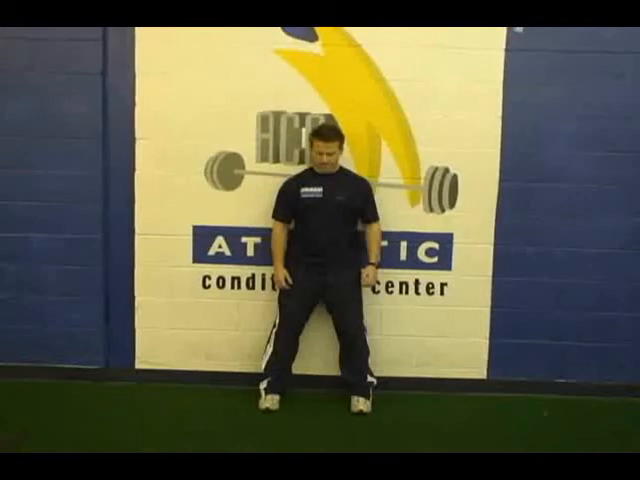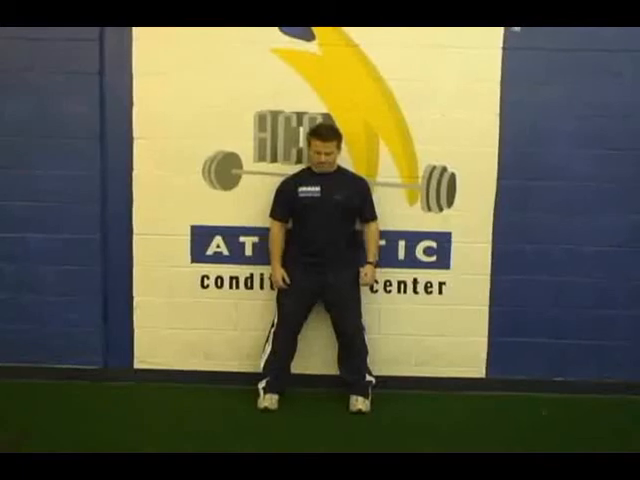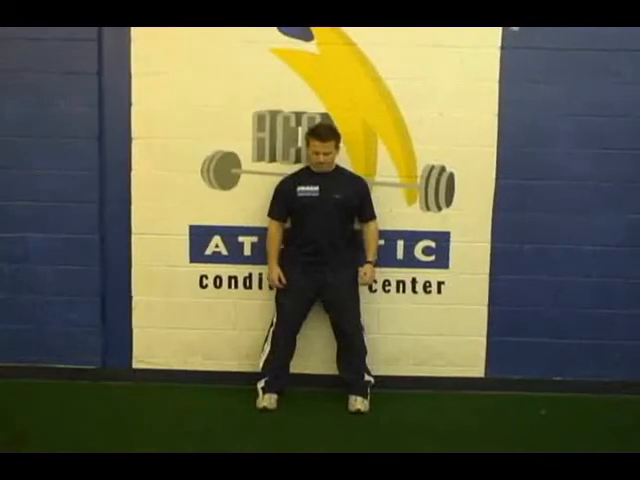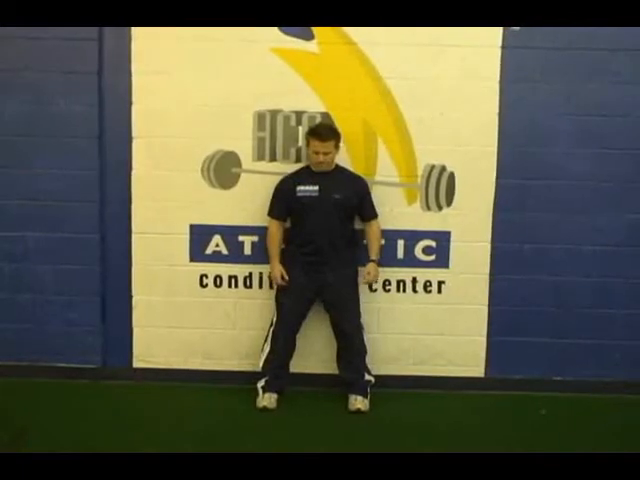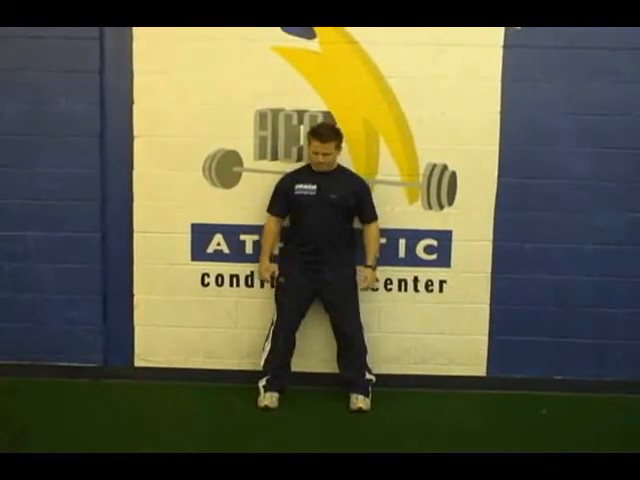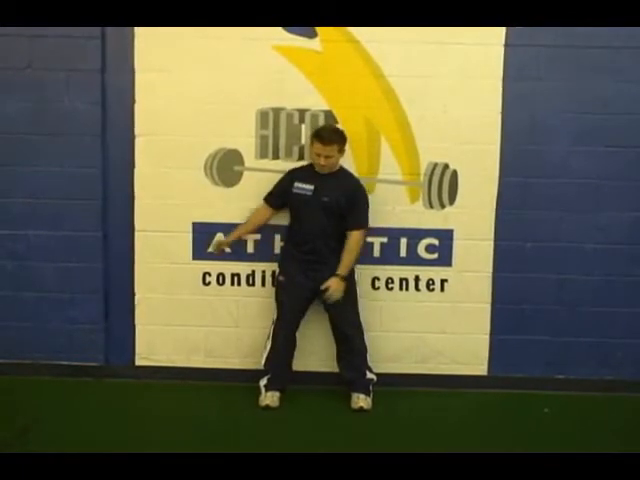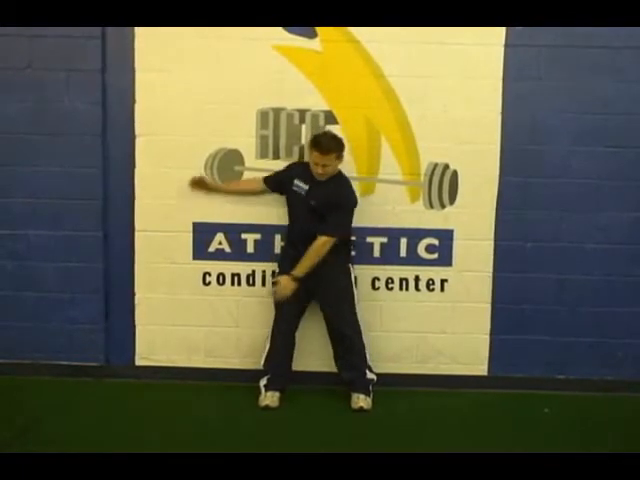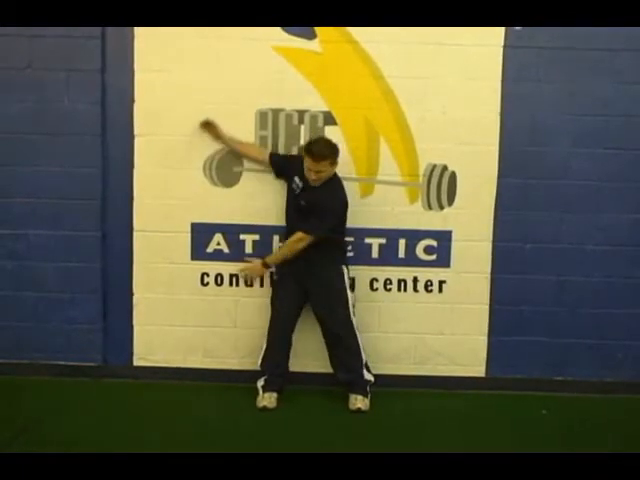
dt=0.3s
person 1, frame 1
left shoulder: (358, 186)
right shoulder: (294, 185)
left elbow: (372, 226)
right elbow: (280, 227)
left wrist: (372, 263)
right wrist: (279, 266)
left hip: (344, 273)
right hip: (300, 272)
left knee: (352, 332)
right knee: (286, 329)
left ankle: (360, 391)
right ankle: (272, 388)
person 1, frame 2
left shoulder: (356, 185)
right shoulder: (292, 185)
left elbow: (370, 225)
right elbow: (278, 226)
left wrist: (370, 262)
right wrist: (276, 265)
left hip: (343, 273)
right hip: (299, 271)
left knee: (351, 332)
right knee: (285, 329)
left ankle: (360, 390)
right ankle: (271, 387)
person 1, frame 3
left shoulder: (354, 184)
right shoulder: (291, 184)
left elbow: (369, 224)
right elbow: (276, 225)
left wrist: (369, 261)
right wrist: (273, 264)
left hip: (341, 272)
right hip: (297, 271)
left knee: (350, 331)
right knee: (283, 329)
left ankle: (358, 389)
right ankle: (270, 387)
person 1, frame 4
left shoulder: (354, 183)
right shoulder: (290, 183)
left elbow: (371, 223)
right elbow: (276, 224)
left wrist: (373, 260)
right wrist: (275, 262)
left hip: (341, 271)
right hip: (297, 270)
left knee: (349, 330)
right knee: (283, 328)
left ankle: (358, 389)
right ankle: (270, 386)
person 1, frame 5
left shoulder: (354, 184)
right shoulder: (291, 181)
left elbow: (370, 225)
right elbow: (274, 220)
left wrist: (370, 265)
right wrist: (265, 257)
left hip: (339, 270)
right hip: (296, 268)
left knee: (349, 330)
right knee: (283, 326)
left ankle: (360, 388)
right ankle: (271, 386)
person 1, frame 6
left shoulder: (353, 188)
right shoulder: (295, 177)
left elbow: (356, 235)
right elbow: (267, 209)
left wrist: (341, 277)
right wrist: (234, 236)
left hip: (336, 268)
right hip: (295, 266)
left knee: (348, 328)
right knee: (284, 326)
left ankle: (361, 386)
right ankle: (273, 385)
person 1, frame 7
left shoulder: (343, 194)
right shoulder: (295, 172)
left elbow: (324, 242)
right elbow: (260, 184)
left wrist: (295, 278)
right wrist: (217, 187)
left hip: (332, 268)
right hip: (292, 261)
left knee: (344, 327)
right knee: (283, 325)
left ankle: (360, 386)
right ankle: (272, 385)
person 1, frame 8
left shoulder: (333, 198)
right shoulder: (296, 166)
left elbow: (301, 239)
right elbow: (260, 154)
left wrist: (264, 264)
right wrist: (221, 137)
left hip: (327, 267)
right hip: (292, 263)
left knee: (339, 328)
right knee: (279, 325)
left ankle: (359, 387)
right ankle: (270, 386)
